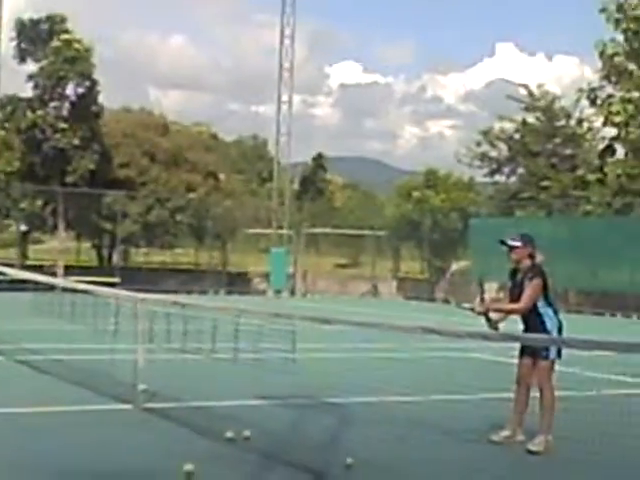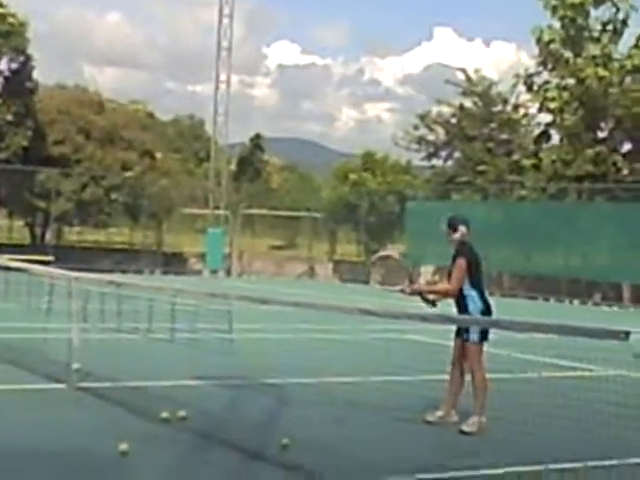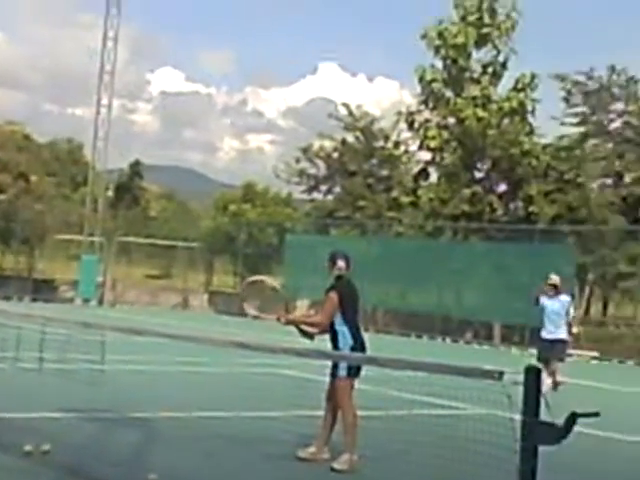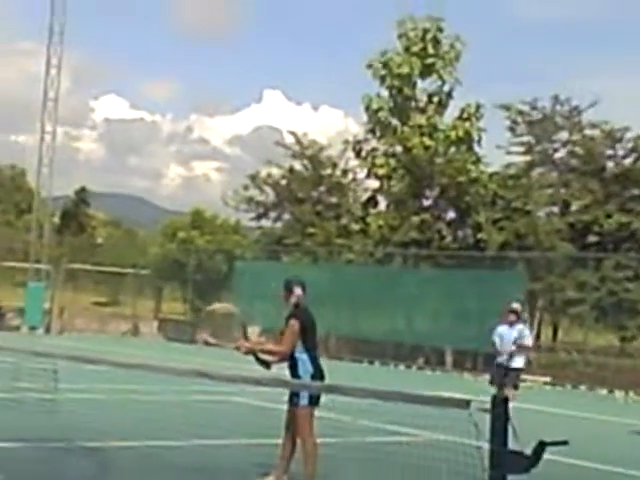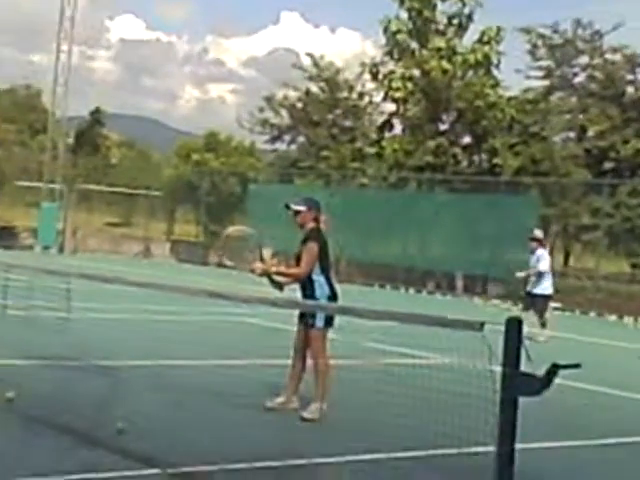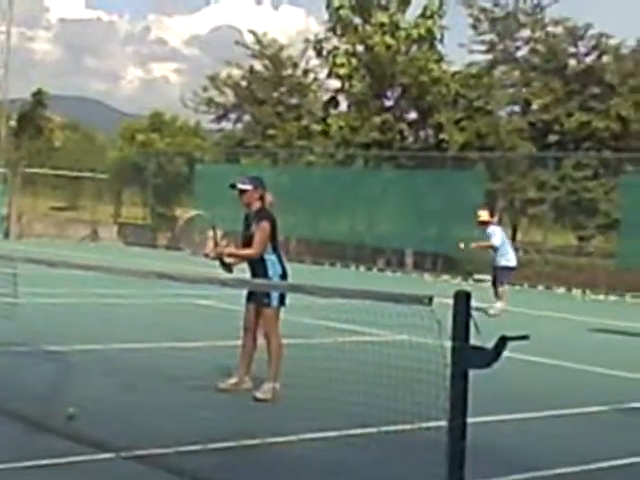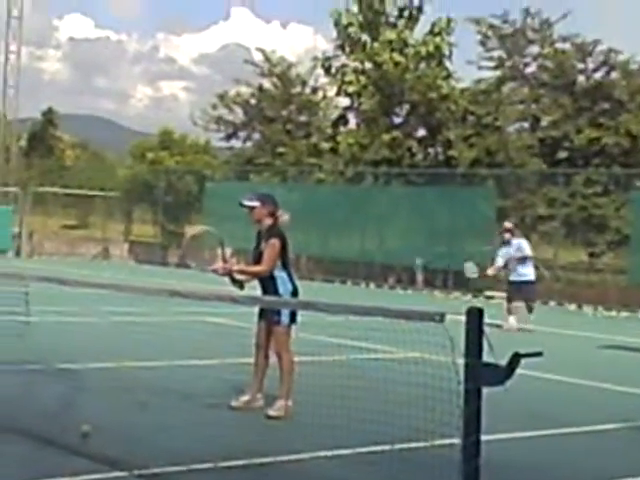
dt=0.4s
person 1, frame 1
left shoulder: (535, 274)
right shoulder: (514, 274)
left elbow: (523, 306)
right elbow: (512, 304)
left wrist: (492, 306)
right wrist: (497, 318)
left hip: (547, 330)
right hip: (530, 331)
left knee: (543, 383)
right knee: (522, 381)
left ankle: (545, 435)
right ankle: (514, 430)
person 1, frame 2
left shoulder: (463, 254)
right shoulder: (462, 253)
left elbow: (453, 288)
right elbow: (454, 287)
left wrist: (423, 289)
right wrist: (429, 292)
left hip: (476, 312)
right hip: (467, 313)
left knee: (474, 365)
right knee: (456, 363)
left ankle: (478, 416)
right ankle: (448, 410)
person 1, frame 3
left shoulder: (335, 290)
right shoulder: (348, 288)
left elbow: (323, 321)
left wrist: (296, 320)
right wrist: (313, 330)
left hip: (348, 348)
right hip: (346, 347)
left knee: (344, 402)
right knee: (331, 400)
left ankle: (350, 455)
right ankle: (321, 447)
person 1, frame 4
left shoulder: (295, 317)
right shoulder: (303, 315)
left elbow: (285, 350)
left wrist: (255, 348)
left hip: (307, 376)
right hip: (302, 375)
left knee: (304, 431)
right knee: (290, 429)
person 1, frame 5
left shoulder: (314, 238)
right shoulder: (308, 238)
left elbow: (303, 271)
right elbow: (303, 273)
left wrist: (272, 269)
right wrist: (282, 278)
left hip: (321, 298)
right hip: (310, 298)
left knee: (317, 352)
right knee: (299, 349)
left ankle: (319, 403)
right ankle: (290, 396)
person 1, frame 6
left shoulder: (264, 218)
right shoulder: (248, 218)
left elbow: (256, 251)
right elbow: (248, 250)
left wrist: (227, 252)
right wrist: (230, 259)
left hip: (272, 277)
right hip: (258, 278)
left knee: (270, 332)
right knee: (248, 329)
left ankle: (272, 383)
right ankle: (242, 377)
person 1, frame 7
left shoulder: (275, 235)
right shoulder: (261, 234)
left elbow: (266, 268)
right elbow: (260, 269)
left wrist: (235, 268)
right wrist: (241, 276)
left hip: (283, 294)
right hip: (269, 295)
left knee: (281, 349)
right knee: (261, 346)
left ankle: (284, 401)
right ankle: (255, 394)
